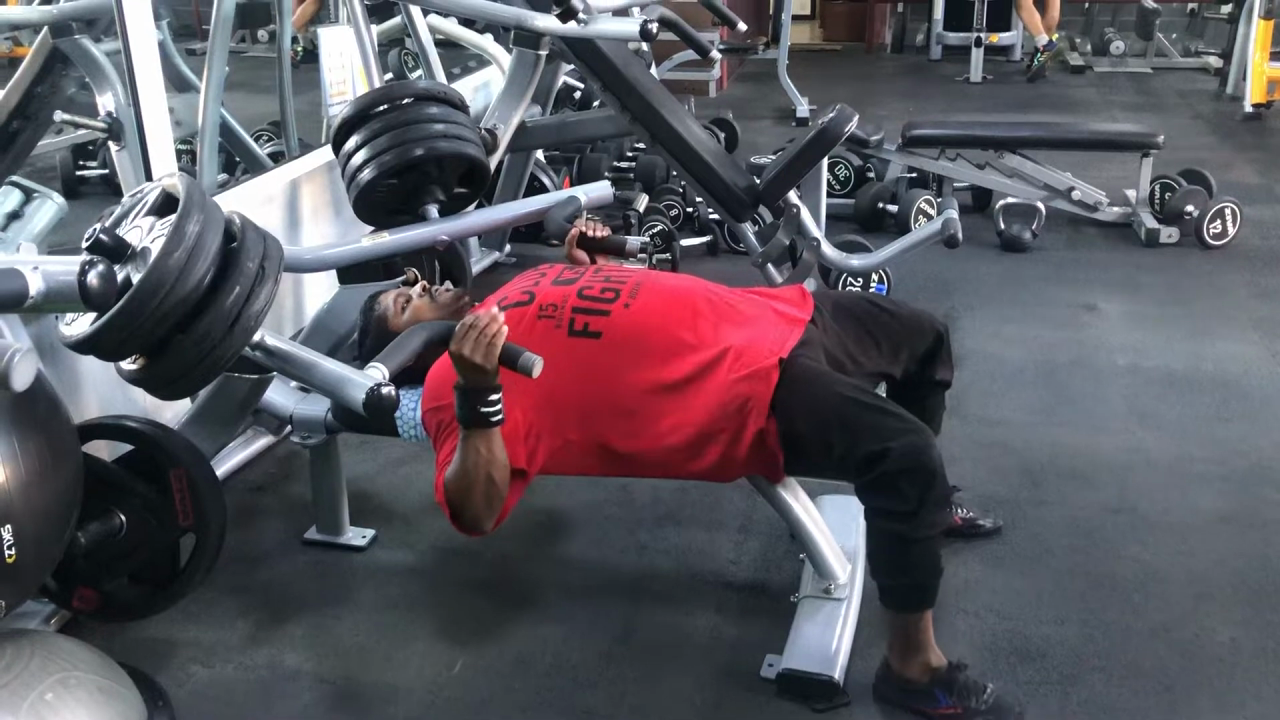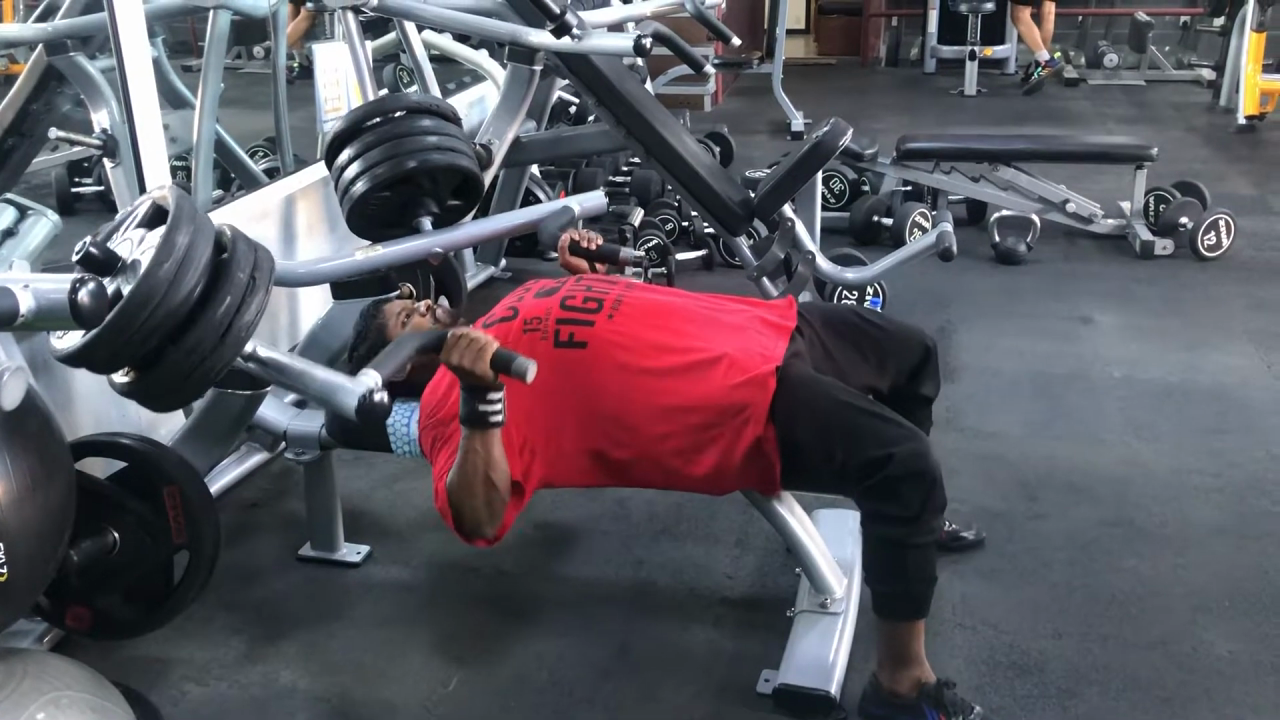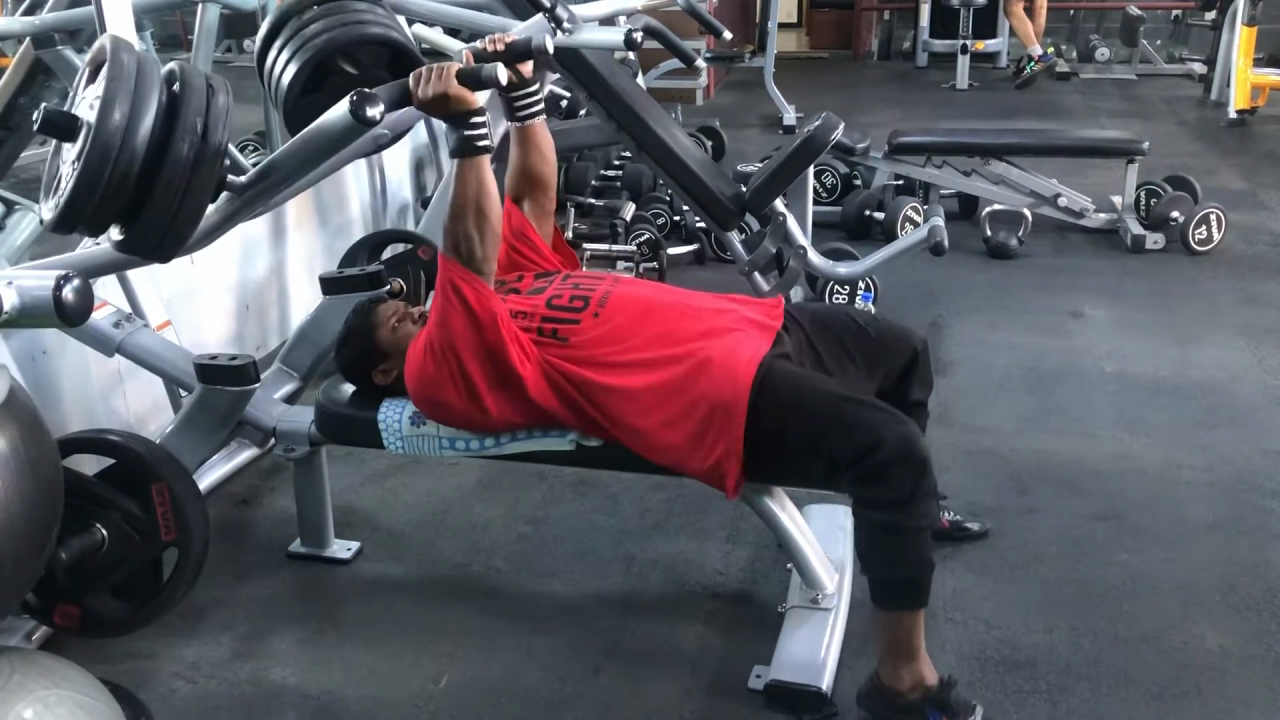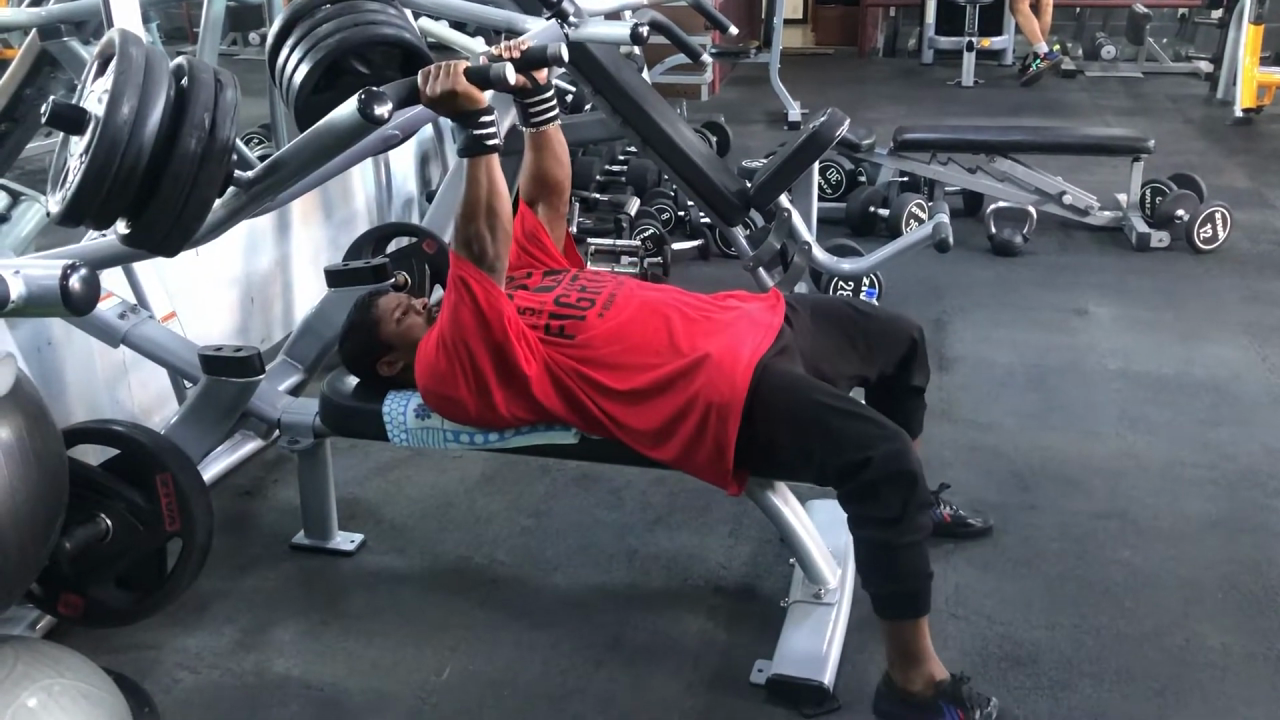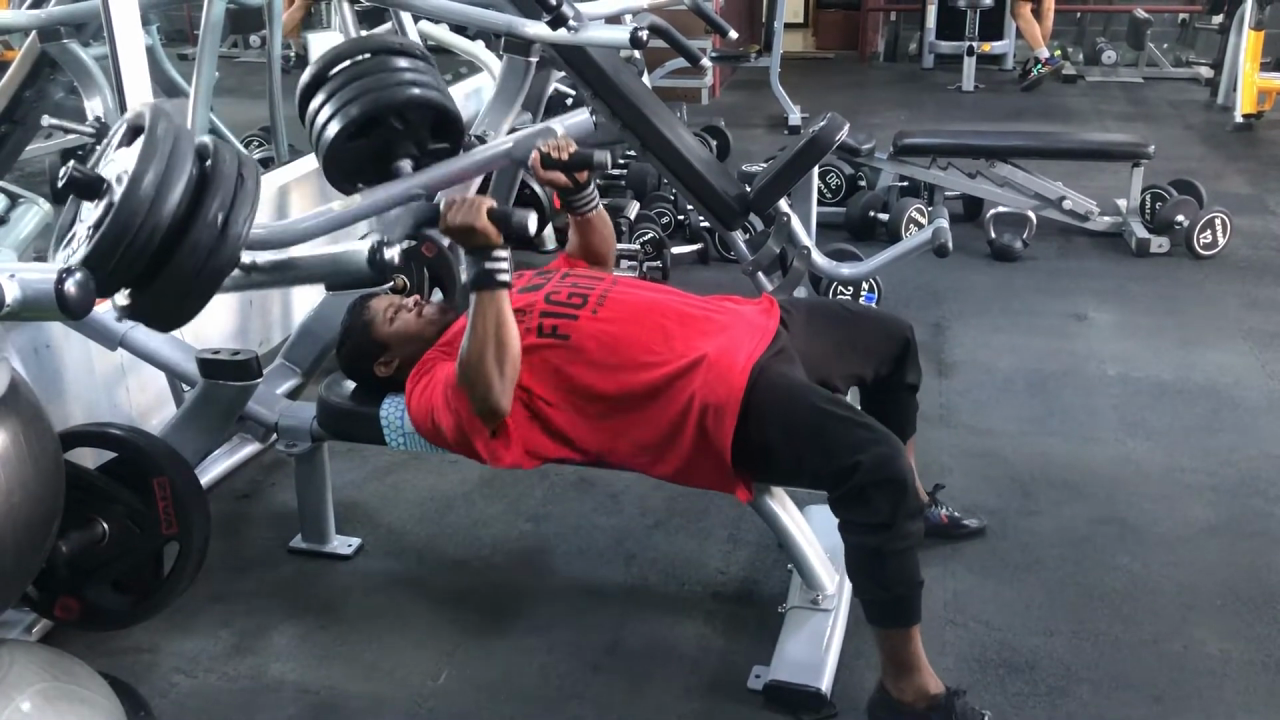
dt=1s
person 1, frame 1
left shoulder: (511, 300)
right shoulder: (454, 376)
right elbow: (477, 511)
left wrist: (595, 262)
right wrist: (477, 390)
right hip: (746, 390)
left knee: (923, 337)
right knee: (906, 454)
left ankle: (920, 509)
right ankle: (914, 666)
person 1, frame 2
left shoulder: (502, 323)
right shoulder: (448, 396)
right elbow: (478, 520)
left wrist: (590, 271)
right wrist: (479, 396)
right hip: (737, 400)
left knee: (911, 353)
right knee: (905, 464)
left ankle: (907, 527)
person 1, frame 3
left shoulder: (505, 288)
right shoulder: (442, 369)
left elbow: (533, 192)
right elbow: (471, 251)
left wrist: (520, 91)
right wrist: (466, 126)
right hip: (718, 395)
left knee: (901, 352)
right knee: (891, 448)
left ankle: (903, 508)
person 1, frame 4
left shoulder: (514, 283)
right shoulder: (450, 365)
left elbow: (547, 195)
right elbow: (480, 250)
left wrist: (534, 95)
right wrist: (472, 125)
right hip: (721, 391)
left knee: (900, 341)
right knee: (884, 460)
left ankle: (912, 508)
person 1, frame 5
left shoulder: (495, 305)
right shoulder: (435, 384)
left elbow: (595, 260)
right elbow: (490, 402)
left wrist: (574, 187)
right wrist: (484, 259)
right hip: (713, 394)
left knee: (891, 340)
right knee: (874, 463)
left ankle: (911, 510)
